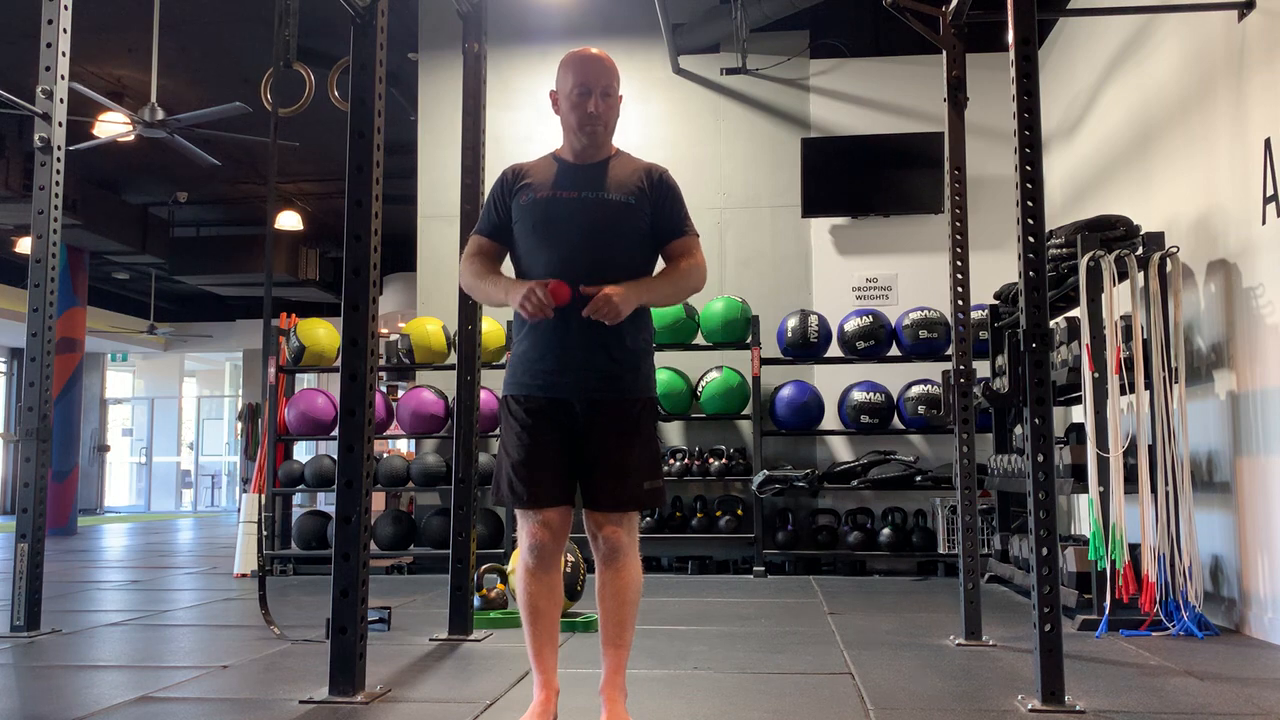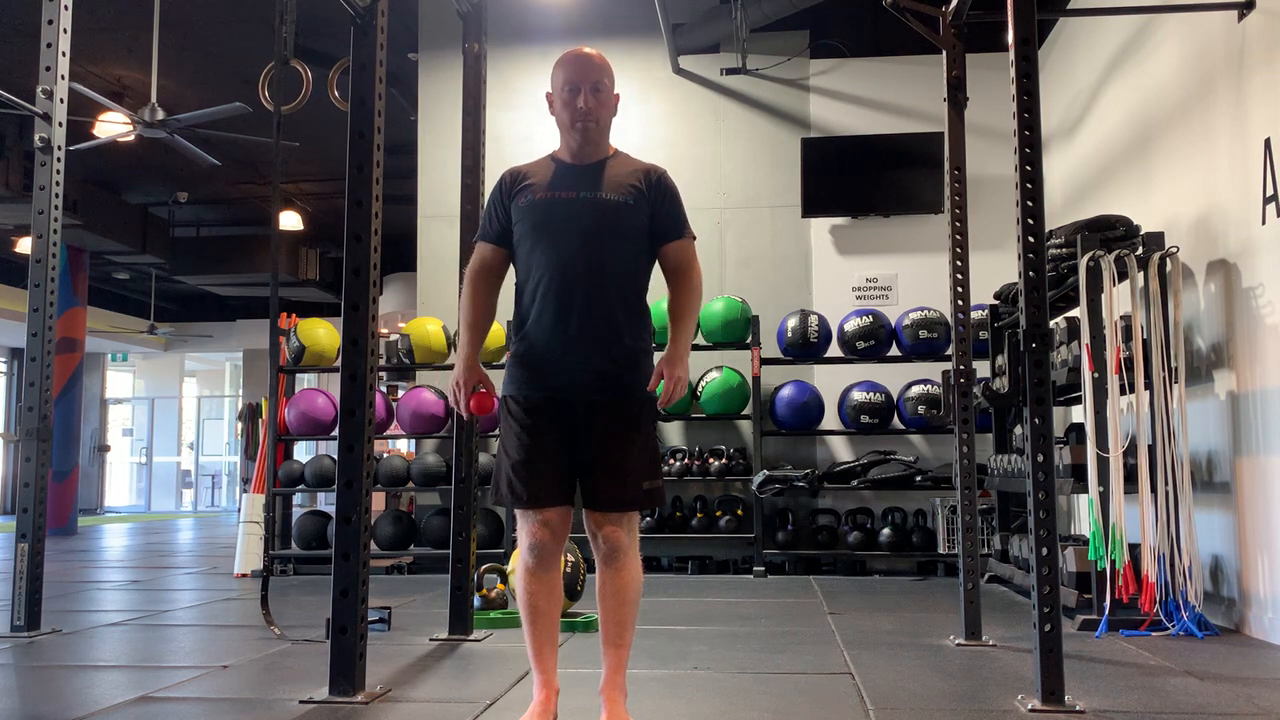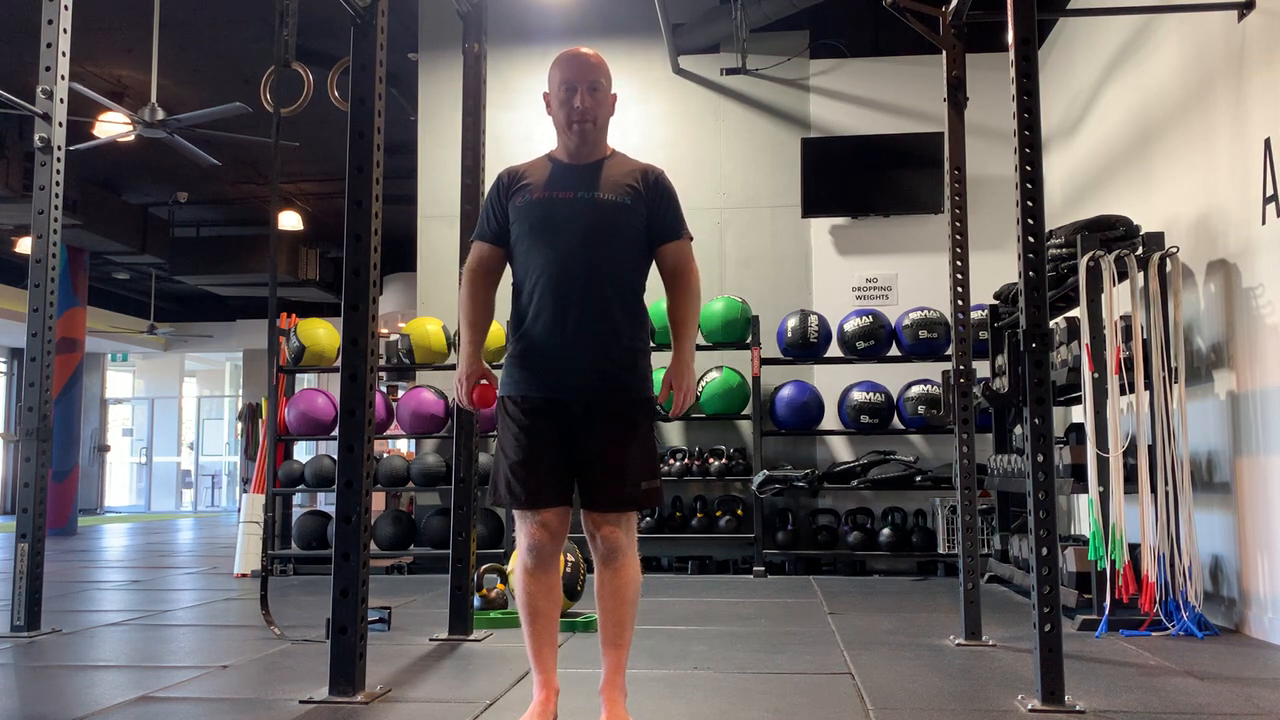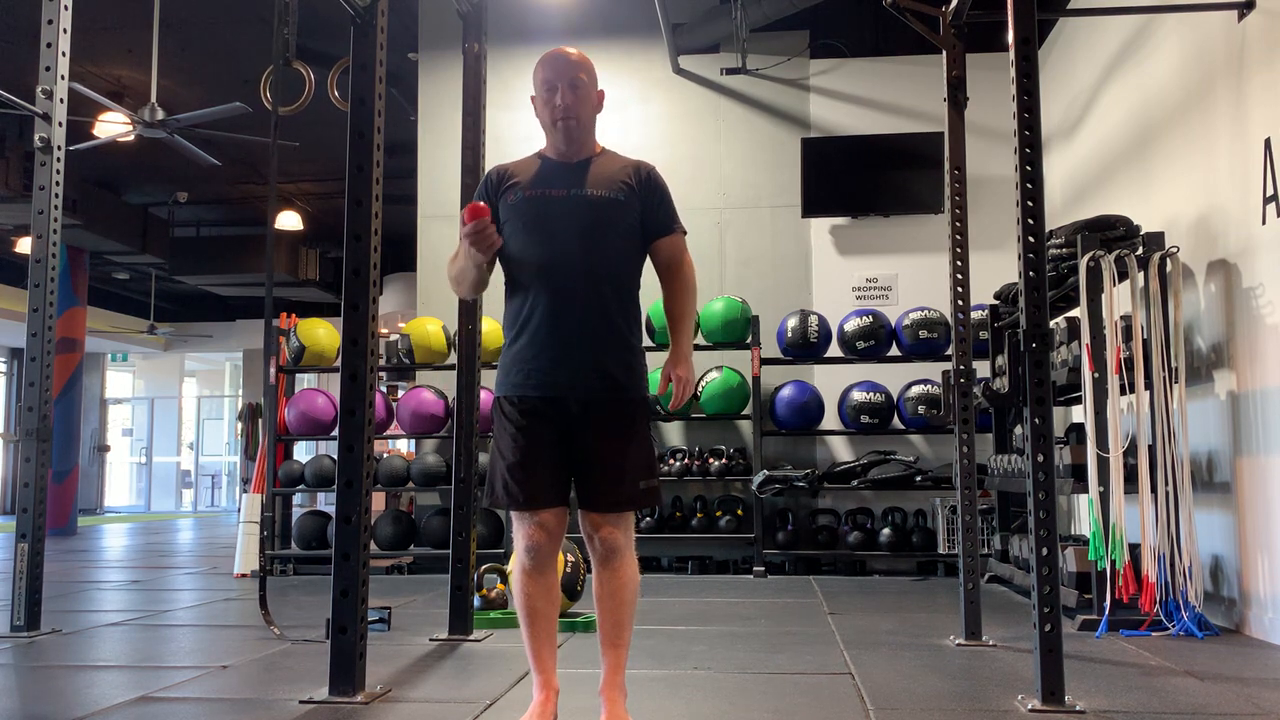
dt=1s
person 1, frame 1
left shoulder: (650, 181)
right shoulder: (517, 181)
left elbow: (692, 268)
right elbow: (471, 267)
left wrist: (634, 293)
right wrist: (511, 291)
left hip: (621, 389)
right hip: (536, 387)
left knee: (615, 535)
right knee: (539, 537)
person 1, frame 2
left shoulder: (648, 182)
right shoulder: (517, 184)
left elbow: (684, 268)
right elbow: (484, 271)
left wrist: (679, 348)
right wrist: (467, 353)
left hip: (622, 389)
right hip: (534, 388)
left knee: (615, 536)
right knee: (538, 537)
person 1, frame 3
left shoulder: (644, 182)
right shoulder: (514, 184)
left elbow: (680, 270)
right elbow: (480, 270)
left wrist: (684, 354)
right wrist: (469, 349)
left hip: (618, 388)
right hip: (531, 388)
left knee: (613, 536)
right knee: (536, 538)
person 1, frame 4
left shoulder: (637, 178)
right shoulder: (504, 181)
left elbow: (676, 266)
right elbow: (461, 279)
left wrist: (682, 349)
right wrist: (475, 255)
left hip: (614, 387)
right hip: (527, 387)
left knee: (611, 536)
right knee: (534, 539)
